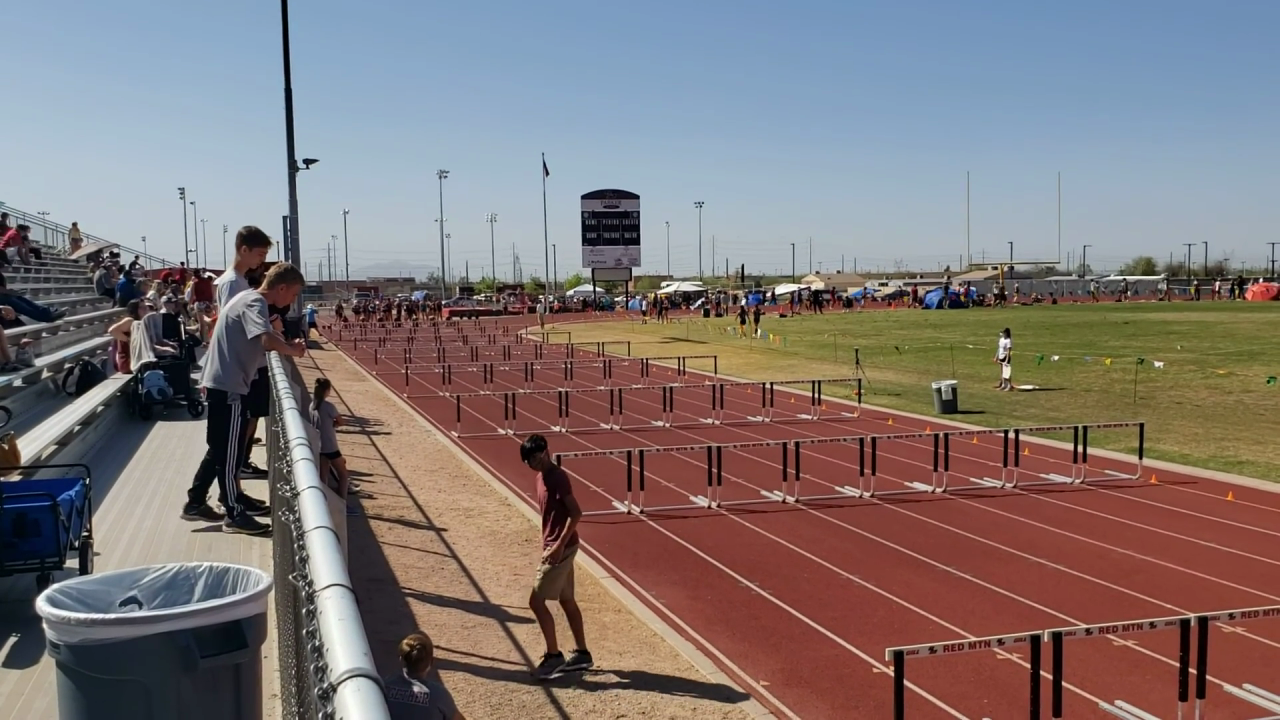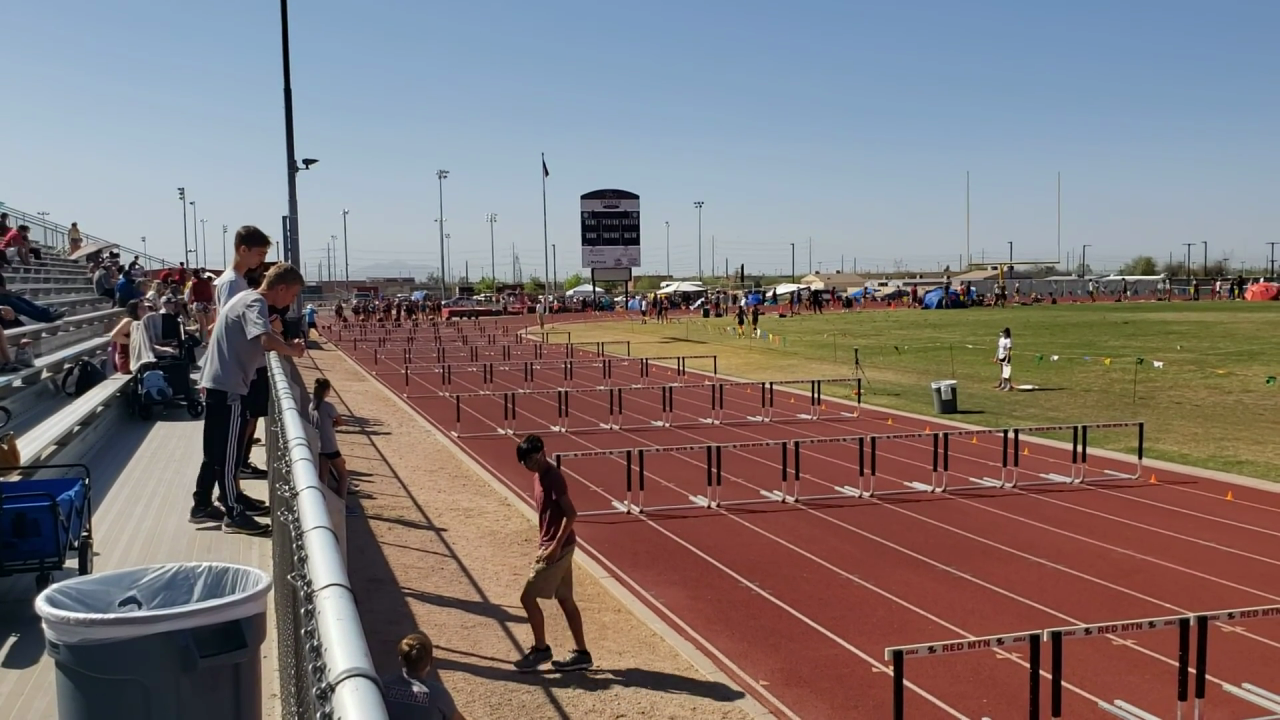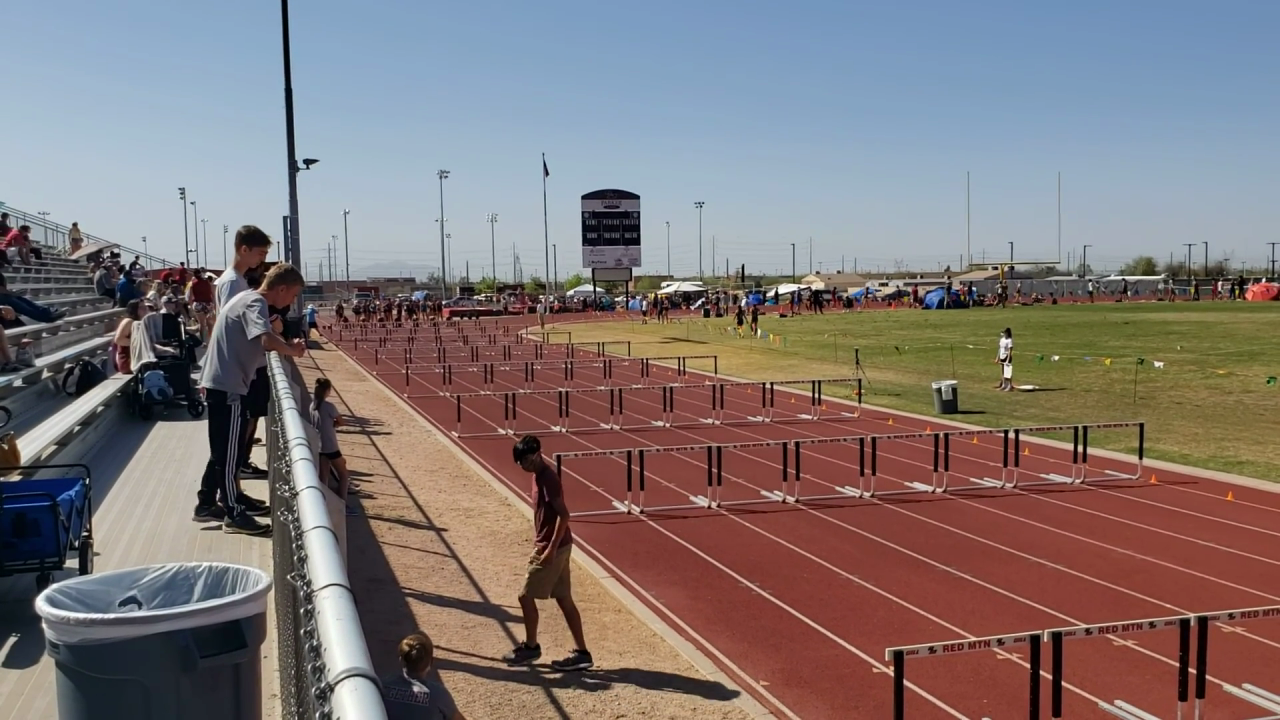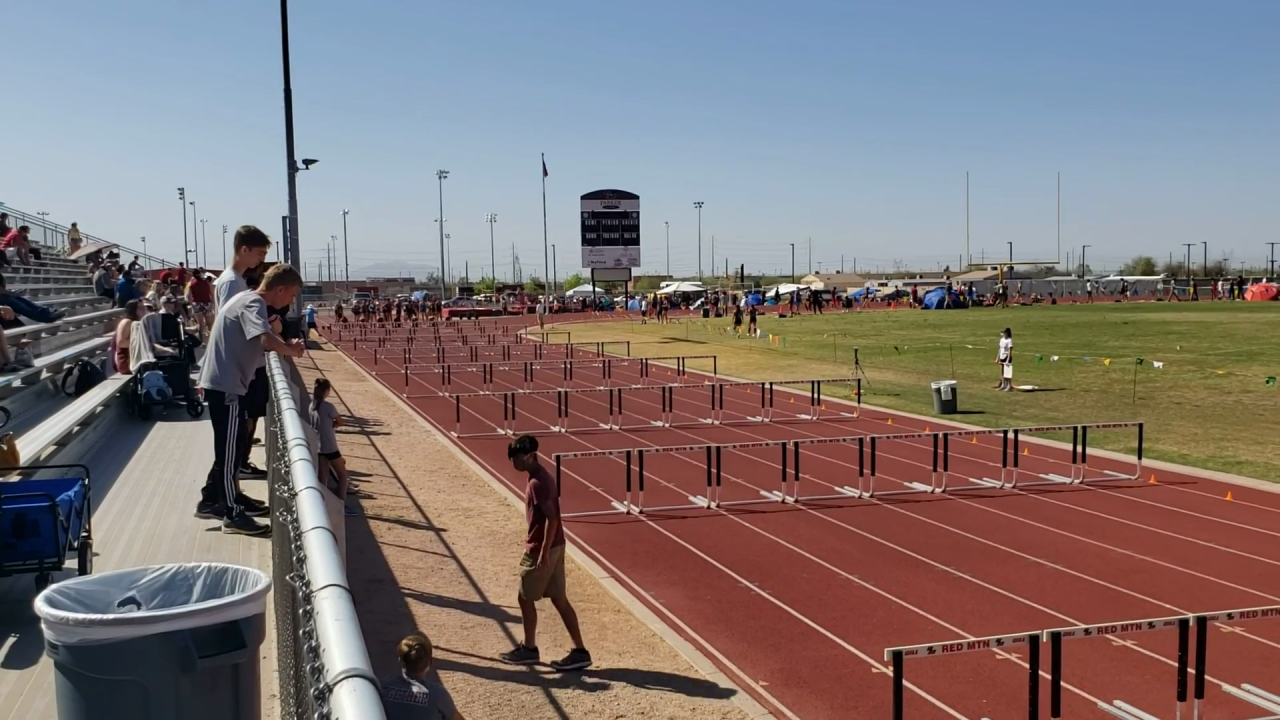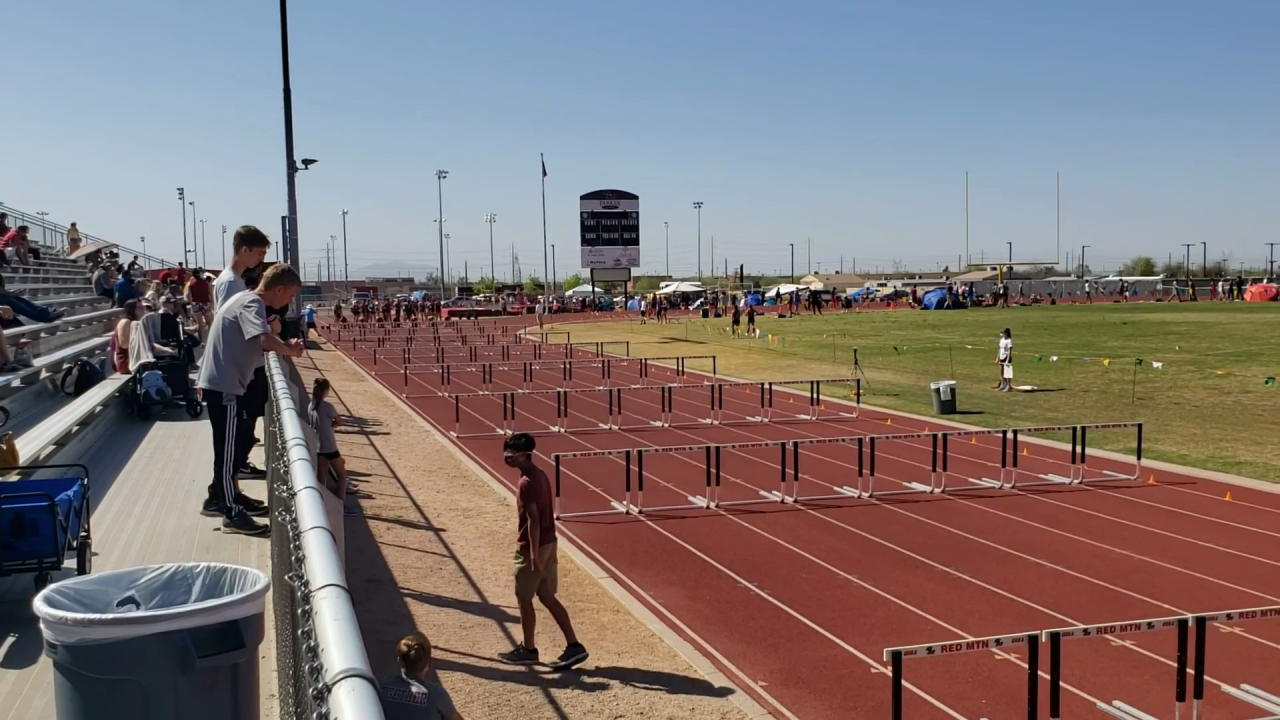
dt=0.1s
person 1, frame 1
left shoulder: (252, 300)
right shoulder: (255, 302)
left elbow: (264, 338)
right elbow: (267, 340)
left wrist: (288, 345)
right wrist: (293, 350)
left hip: (222, 382)
right hip: (227, 385)
left knee: (222, 448)
right knee: (228, 450)
left ankle: (196, 502)
right ankle: (234, 515)
person 1, frame 2
left shoulder: (251, 300)
right shoulder: (254, 303)
left elbow: (263, 339)
right elbow: (268, 341)
left wrist: (287, 346)
right wrist: (293, 350)
left hip: (222, 383)
right hip: (227, 385)
left knee: (221, 449)
right knee: (228, 451)
left ankle: (203, 504)
right ankle: (234, 515)
person 1, frame 3
left shoulder: (251, 300)
right shoulder: (254, 303)
left elbow: (263, 338)
right elbow: (268, 341)
left wrist: (288, 346)
right wrist: (293, 350)
left hip: (223, 383)
right hip: (227, 386)
left knee: (225, 449)
right knee: (229, 450)
left ankle: (208, 503)
right ankle: (234, 515)
person 1, frame 4
left shoulder: (250, 300)
right shoulder: (253, 303)
left elbow: (262, 339)
right elbow: (267, 341)
left wrist: (287, 347)
right wrist: (292, 350)
left hip: (222, 383)
right hip: (225, 386)
left knee: (234, 447)
right knee: (229, 450)
left ankle: (212, 500)
right ankle: (233, 515)
person 1, frame 5
left shoulder: (248, 301)
right shoulder: (251, 303)
left elbow: (261, 339)
right elbow: (266, 341)
left wrist: (286, 346)
right wrist: (292, 350)
left hip: (224, 383)
right hip: (223, 386)
left knee: (236, 446)
right knee: (229, 450)
left ankle: (220, 499)
right ankle: (232, 515)
person 2, frame 1
left shoulder: (242, 280)
right shoulder: (232, 282)
left wrist: (269, 325)
right wrist: (268, 328)
left knee: (252, 417)
right knee: (246, 419)
left ankle: (242, 463)
right ankle: (238, 466)
person 2, frame 2
left shoulder: (241, 280)
right shoulder: (231, 282)
left wrist: (268, 326)
right wrist: (268, 329)
left knee: (251, 417)
right knee: (246, 419)
left ankle: (241, 463)
right ankle: (238, 465)
person 2, frame 3
left shoulder: (241, 279)
right shoulder: (231, 281)
left wrist: (269, 324)
right wrist: (268, 327)
left knee: (251, 417)
right knee: (246, 418)
left ankle: (242, 463)
right ankle: (238, 465)
person 2, frame 4
left shoulder: (240, 279)
right shoulder: (231, 282)
left wrist: (268, 325)
right wrist: (268, 328)
left knee: (250, 417)
right knee: (246, 418)
left ankle: (241, 463)
right ankle: (237, 465)
person 2, frame 5
left shoulder: (238, 279)
right shoulder: (229, 283)
left knee: (248, 417)
right knee: (246, 418)
left ankle: (241, 464)
right ankle: (238, 466)
person 3, frame 1
left shoulder: (557, 478)
right shoulder: (541, 477)
left elbow: (575, 513)
left wrist: (559, 545)
right wrist: (546, 546)
left hip: (560, 548)
right hip: (554, 546)
left knee: (536, 600)
right knee: (567, 601)
left ankle: (554, 655)
right ankle: (582, 653)
person 3, frame 2
left shoulder: (553, 478)
right shoulder: (539, 477)
left elbow: (570, 514)
left wrist: (555, 546)
right wrist: (546, 545)
left hip: (557, 548)
right hip: (552, 546)
left knee: (528, 597)
right knee: (565, 600)
left ankle: (540, 648)
right ankle: (581, 653)
person 3, frame 3
left shoulder: (547, 480)
right shoulder: (543, 477)
left elbow: (563, 516)
left wrist: (551, 549)
left hip: (550, 548)
right hip: (560, 546)
left knee: (526, 597)
right knee: (564, 599)
left ankle: (530, 646)
right ankle: (582, 653)
person 3, frame 4
left shoulder: (536, 482)
right shoulder: (539, 477)
left elbow: (551, 518)
left wrist: (543, 553)
left hip: (539, 550)
right hip: (552, 546)
left knee: (526, 599)
right knee: (559, 599)
left ankle: (529, 648)
right ankle: (579, 652)
person 3, frame 5
left shoulder: (526, 482)
right shoulder: (539, 474)
left elbow: (532, 520)
left wrist: (533, 554)
left hip: (533, 547)
right hip: (549, 542)
left knee: (525, 599)
right knee: (547, 597)
left ankle: (528, 649)
right ankle: (574, 647)
